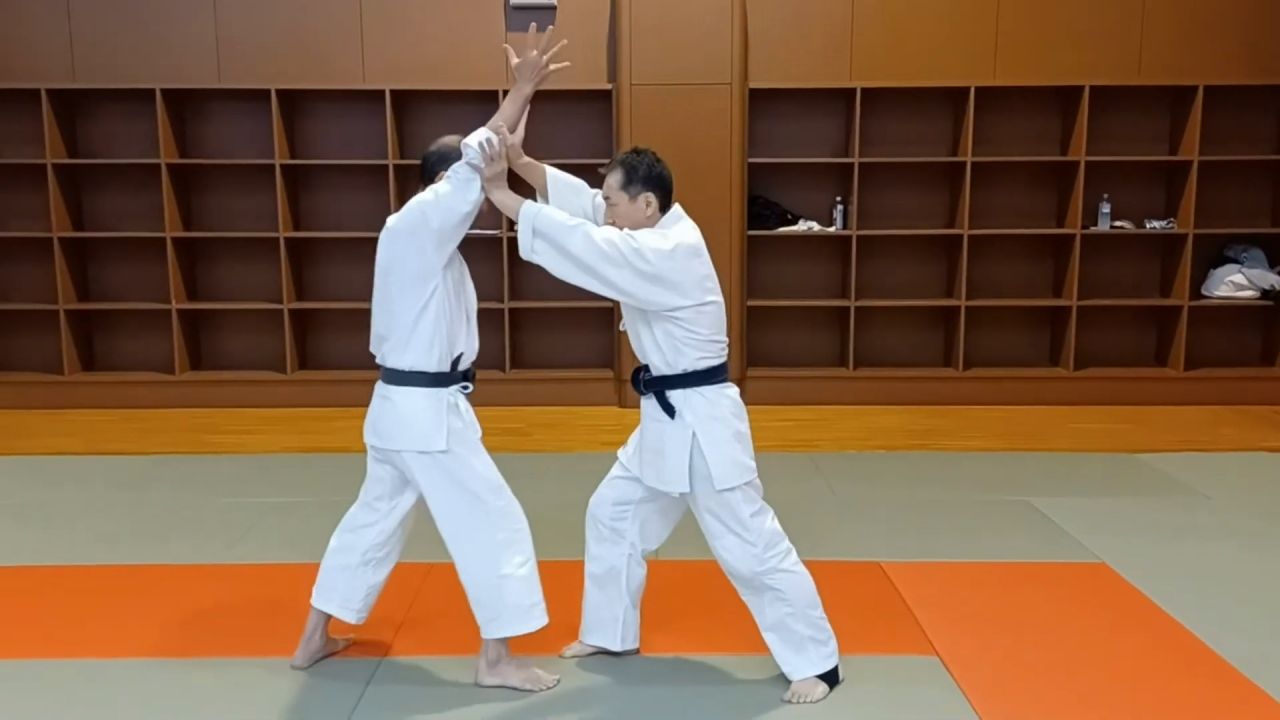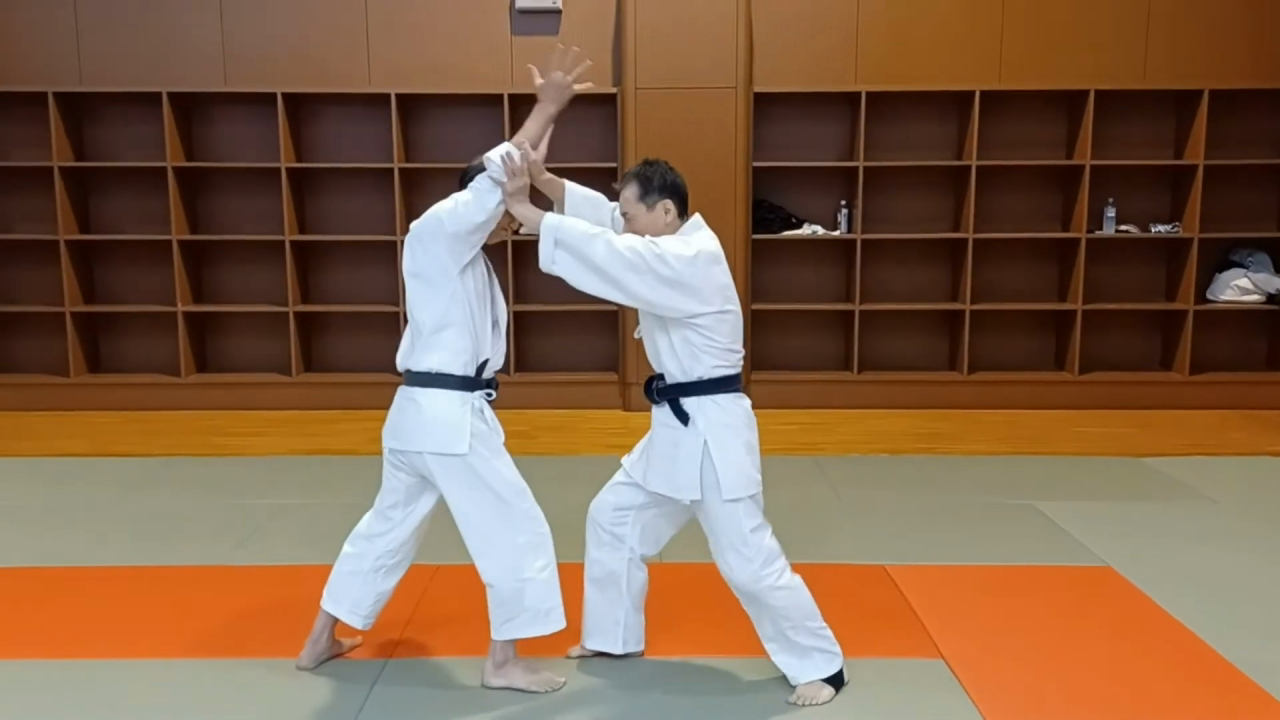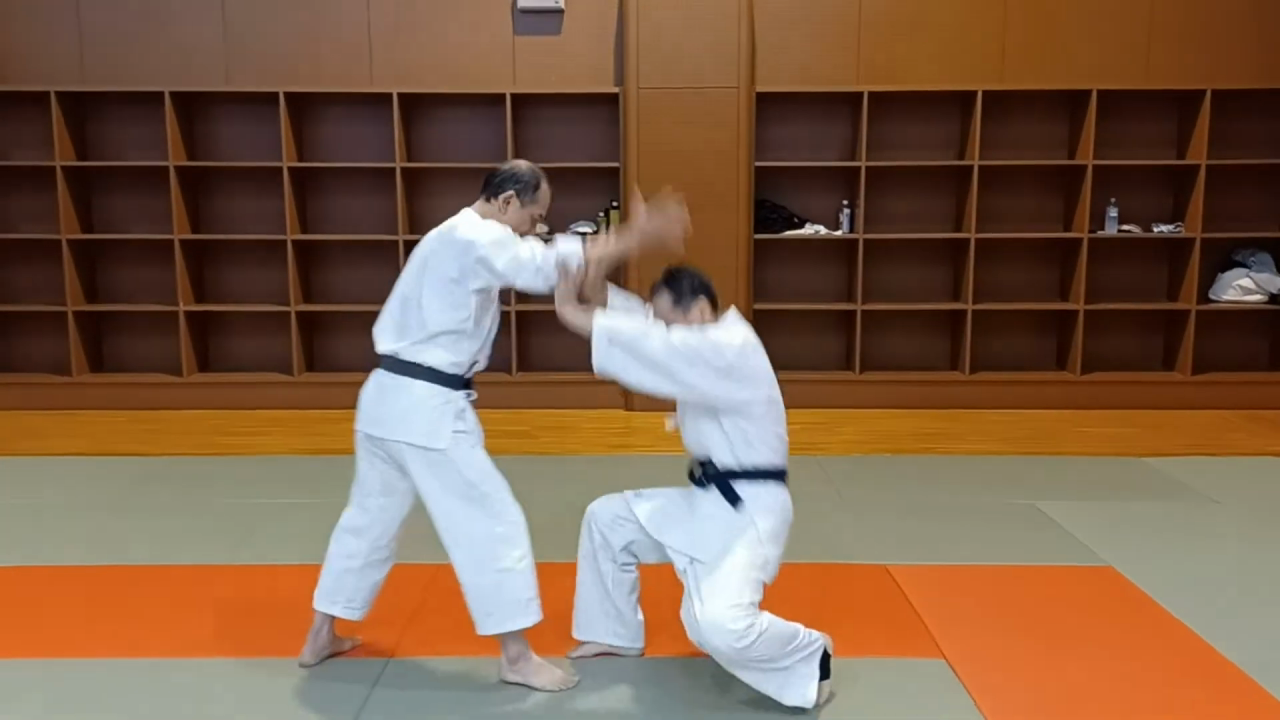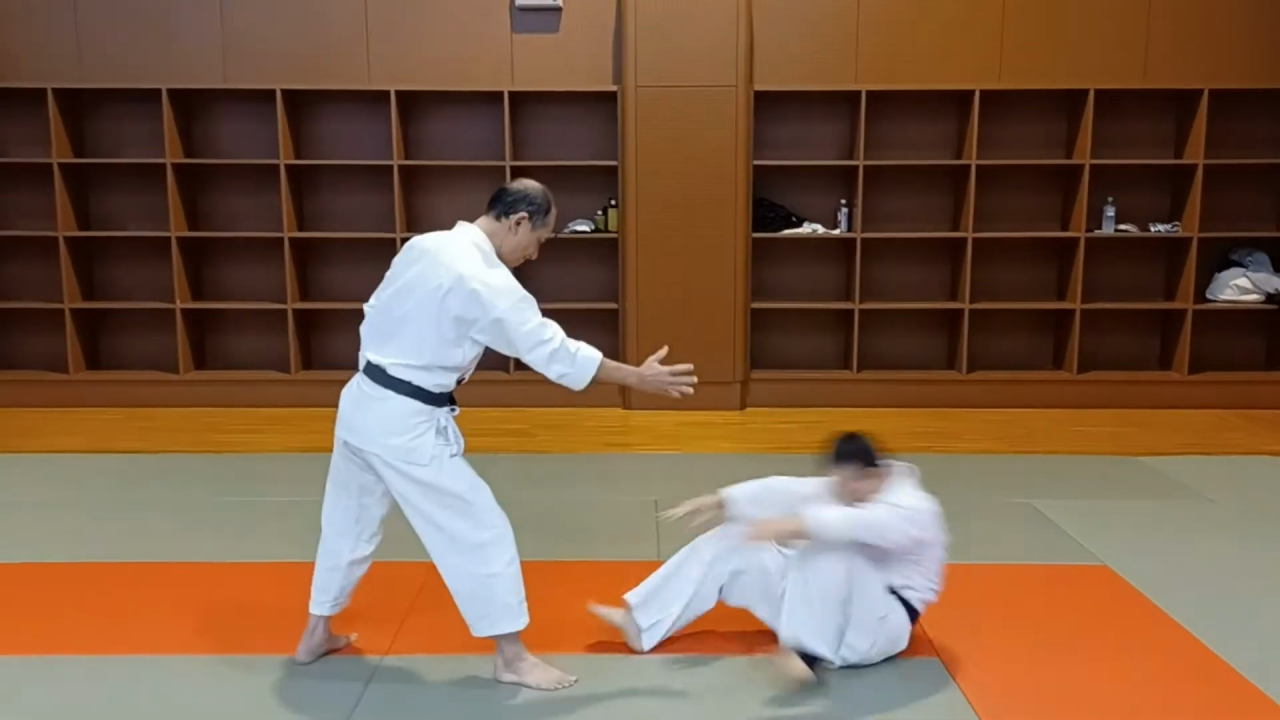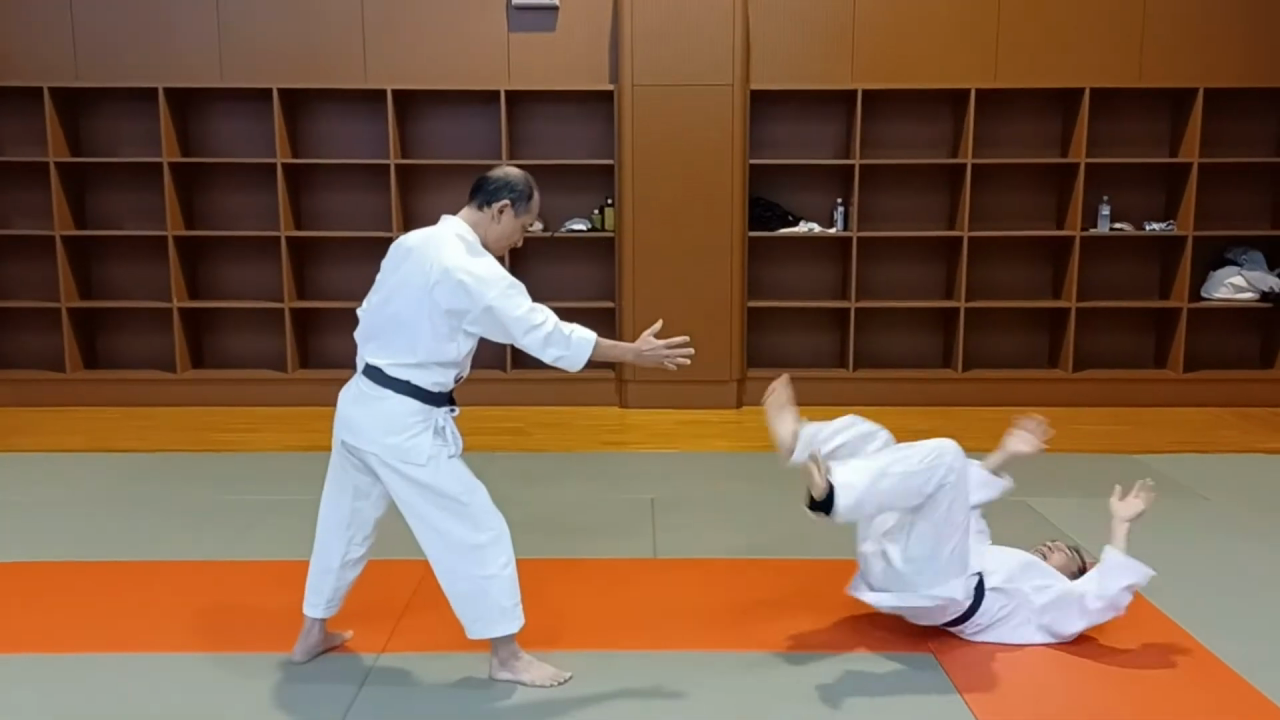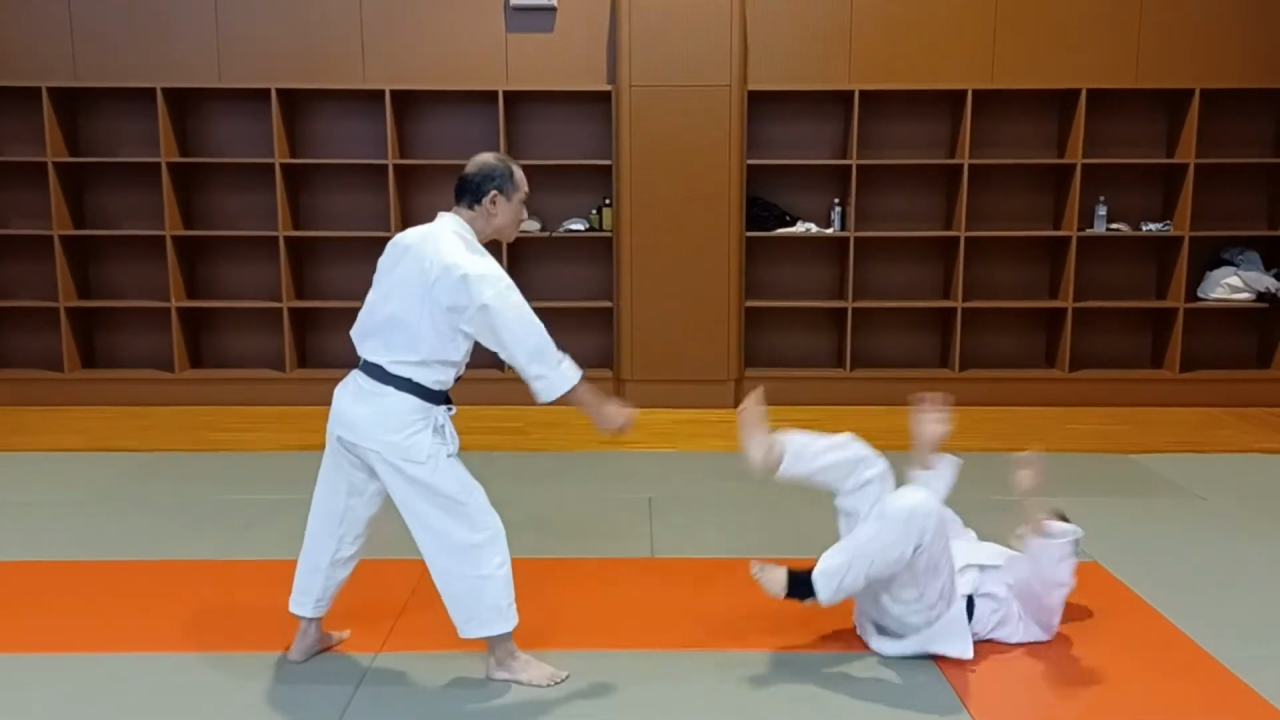
dt=0.4s
person 1, frame 1
left shoulder: (425, 238)
right shoulder: (416, 225)
right elbow: (472, 164)
right wrist: (523, 89)
left hip: (401, 405)
right hip: (427, 411)
left knee: (374, 519)
right knee: (492, 523)
left ankle: (315, 638)
right ankle: (496, 658)
person 1, frame 2
left shoulder: (461, 253)
right shoulder: (436, 231)
right elbow: (496, 182)
right wrist: (547, 108)
left hip: (419, 411)
right hip: (450, 418)
left knee: (388, 525)
right knee: (516, 529)
left ankle: (322, 640)
right ankle: (503, 661)
person 1, frame 3
left shoulder: (450, 239)
right shoulder: (476, 239)
right elbow: (550, 267)
right wrist: (637, 235)
left hip: (386, 397)
right hip: (429, 411)
left knee: (368, 519)
right knee: (490, 524)
left ankle: (321, 635)
right ankle: (516, 656)
person 1, frame 4
left shoulder: (423, 245)
right shoulder: (488, 283)
left elbow: (375, 313)
right elbow: (555, 353)
right wrist: (639, 377)
left hip: (361, 403)
right hip: (409, 425)
left knee: (348, 522)
right knee: (480, 532)
left ankle: (316, 633)
right ankle: (511, 656)
person 1, frame 5
left shoulder: (412, 243)
right shoulder: (473, 272)
left elbow: (370, 317)
right elbow: (548, 336)
right wrist: (635, 353)
left hip: (361, 404)
right hip: (408, 424)
left knee: (345, 521)
right knee: (476, 532)
left ankle: (312, 633)
right ankle: (506, 655)
person 1, frame 6
left shoulder: (407, 241)
right shoulder: (474, 271)
left elbow: (369, 323)
right elbow: (534, 352)
right wrist: (600, 407)
left hip: (356, 398)
right hip: (407, 420)
left knee: (335, 521)
right knee: (471, 533)
left ankle: (308, 633)
right ankle: (503, 655)
person 2, frame 1
left shoulder: (668, 254)
right shoulder: (659, 234)
left elbow: (582, 243)
right elbow: (578, 203)
left wrist: (503, 197)
right wrist: (521, 163)
left hip: (702, 420)
right hip: (666, 417)
left knee: (751, 548)
right knee: (612, 517)
left ankle: (817, 662)
right ankle: (610, 632)
person 2, frame 2
left shoulder: (690, 260)
right shoulder: (676, 248)
left elbow: (608, 253)
right elbow: (599, 216)
left wrist: (525, 212)
right wrist: (543, 181)
left hip: (712, 428)
right hip: (676, 425)
left knee: (750, 562)
right knee: (613, 520)
left ankle: (821, 664)
right ankle: (615, 637)
person 2, frame 3
left shoulder: (731, 351)
right shoulder: (713, 339)
left elbow: (655, 354)
right elbow: (641, 323)
left wrist: (578, 315)
right wrist: (592, 290)
left hip: (750, 513)
right hip: (711, 501)
left knee: (714, 627)
right knee: (607, 519)
left ankle: (809, 660)
right ankle: (616, 633)
person 2, frame 4
left shoulder: (913, 509)
right shoulder: (845, 492)
left elbow: (862, 528)
right elbow: (786, 495)
left wrist: (793, 526)
right wrist: (716, 502)
left hip: (873, 627)
right hip: (814, 602)
left knee: (830, 549)
right knee: (724, 546)
left ankle: (807, 650)
right ankle: (640, 621)
person 2, frame 5
left shoulder: (1052, 600)
right shoulder: (1000, 563)
left elbow: (1101, 597)
right elbow: (955, 512)
left wrist: (1121, 526)
right wrist: (1004, 455)
left hip: (933, 587)
right hip: (893, 567)
left knee: (942, 455)
right knee: (868, 438)
left ankle: (833, 499)
right ankle: (795, 438)
person 2, frame 6
left shoulder: (1033, 609)
right shoulder: (985, 551)
left elbow: (1048, 577)
right elbow: (927, 493)
left wrist: (1038, 516)
right wrist: (928, 447)
left hip: (922, 611)
right hip: (886, 585)
left knee: (916, 509)
right knee: (864, 467)
left ankle: (806, 584)
right ankle: (771, 453)
